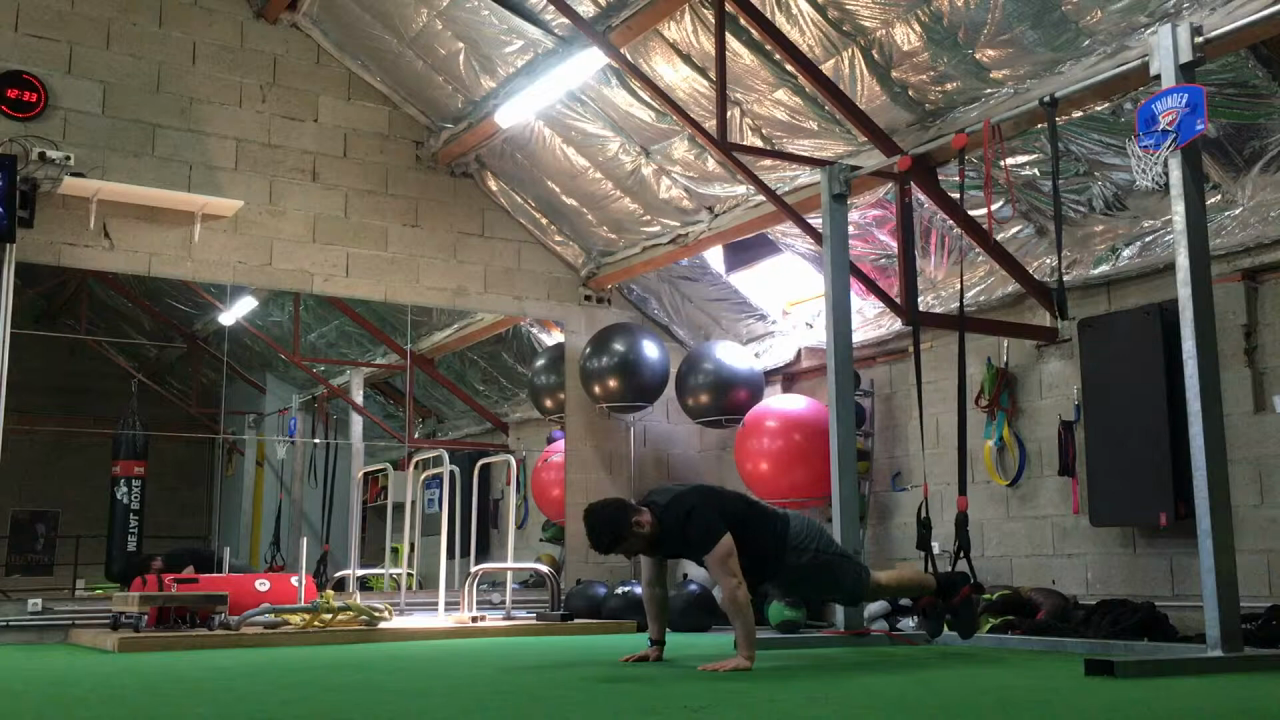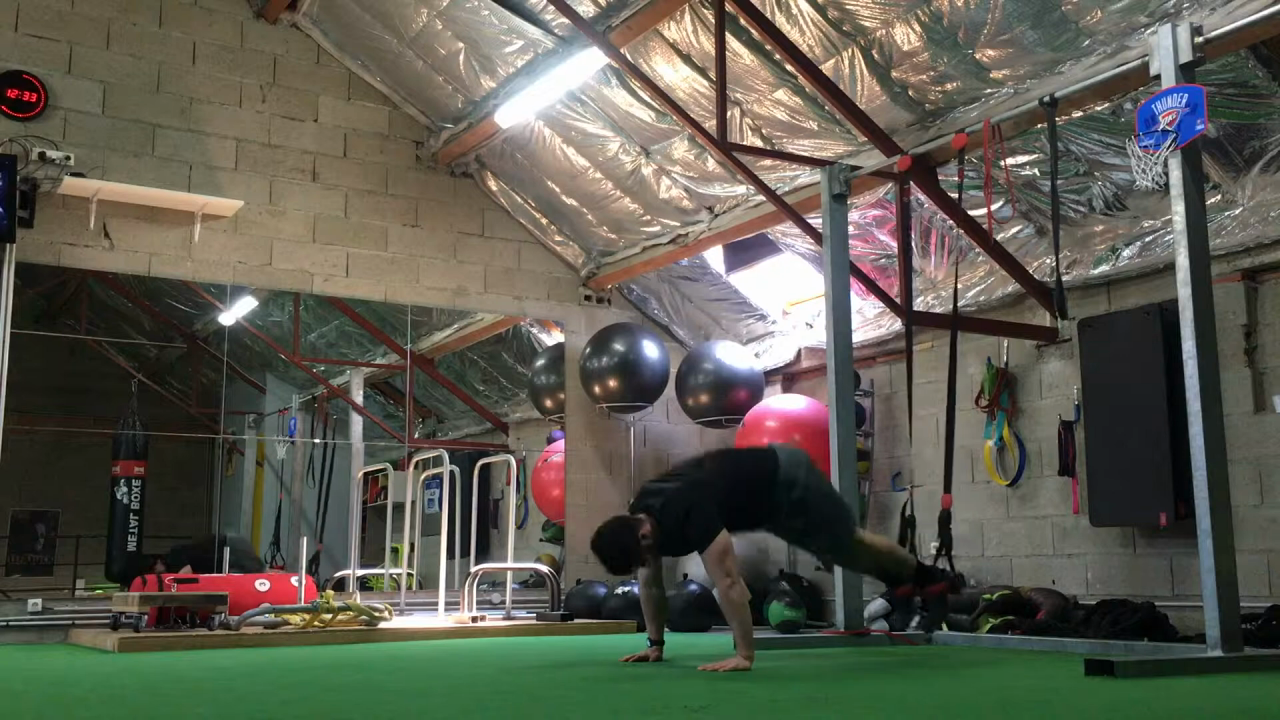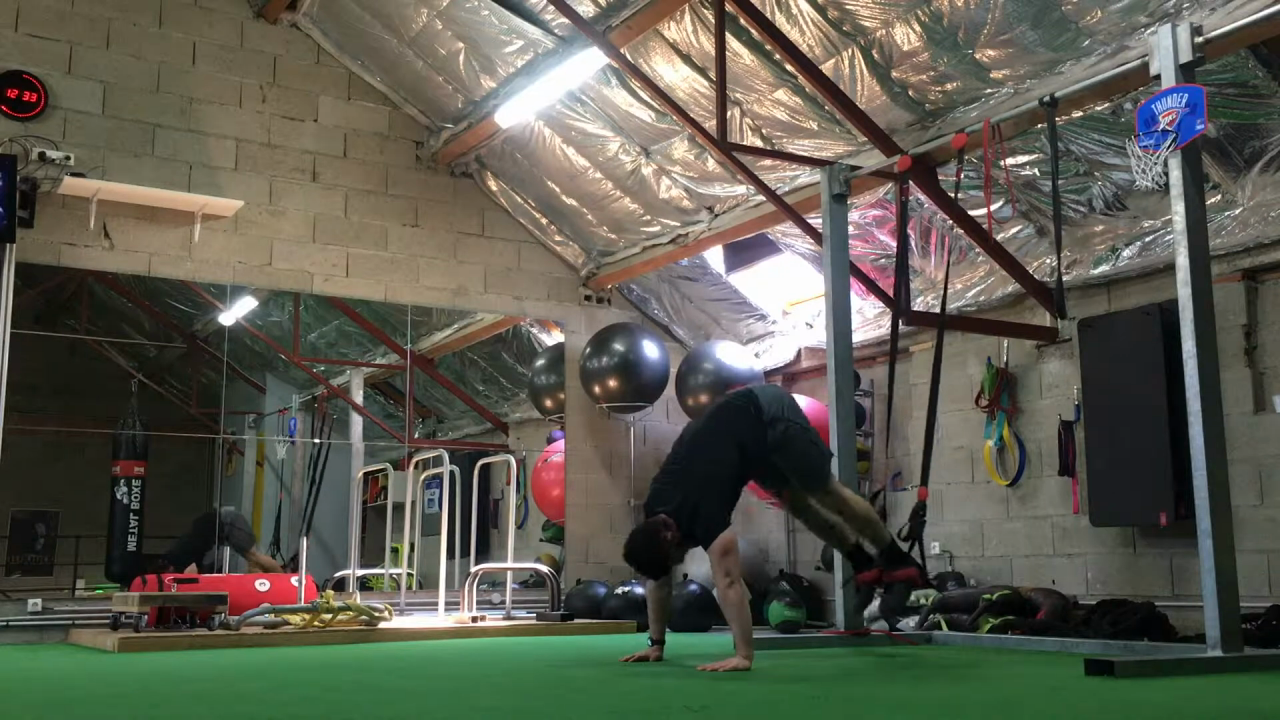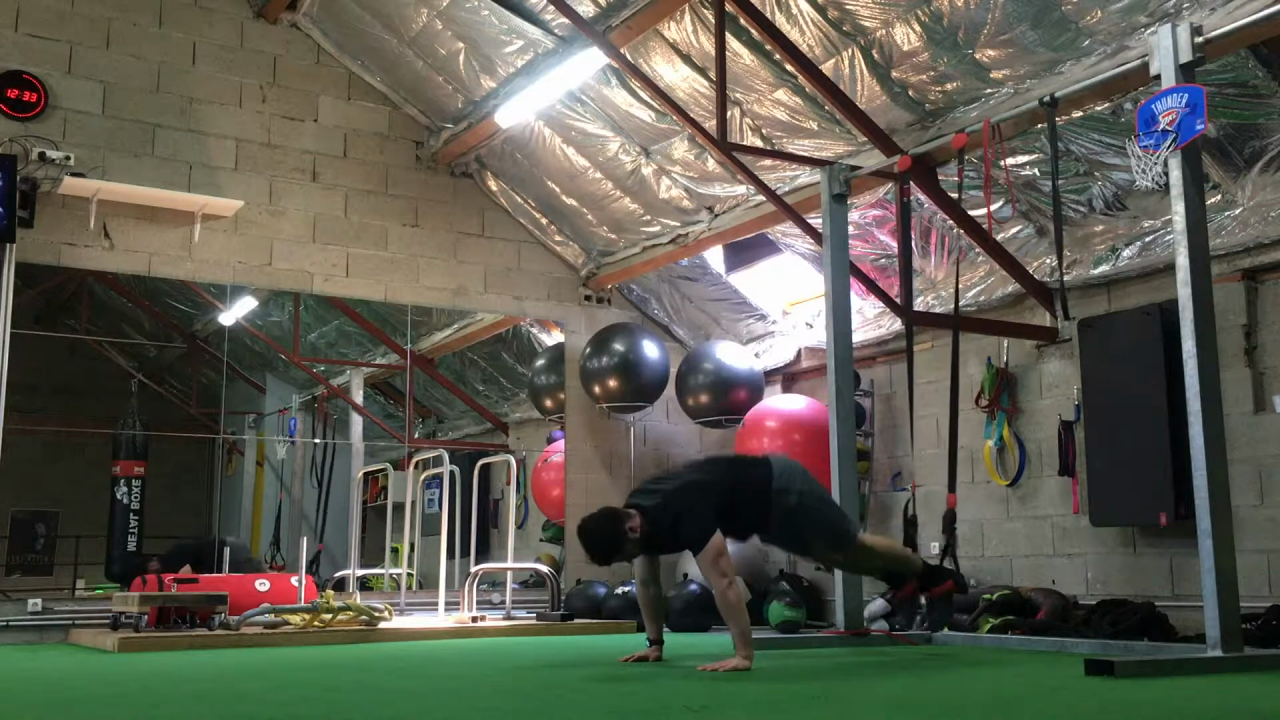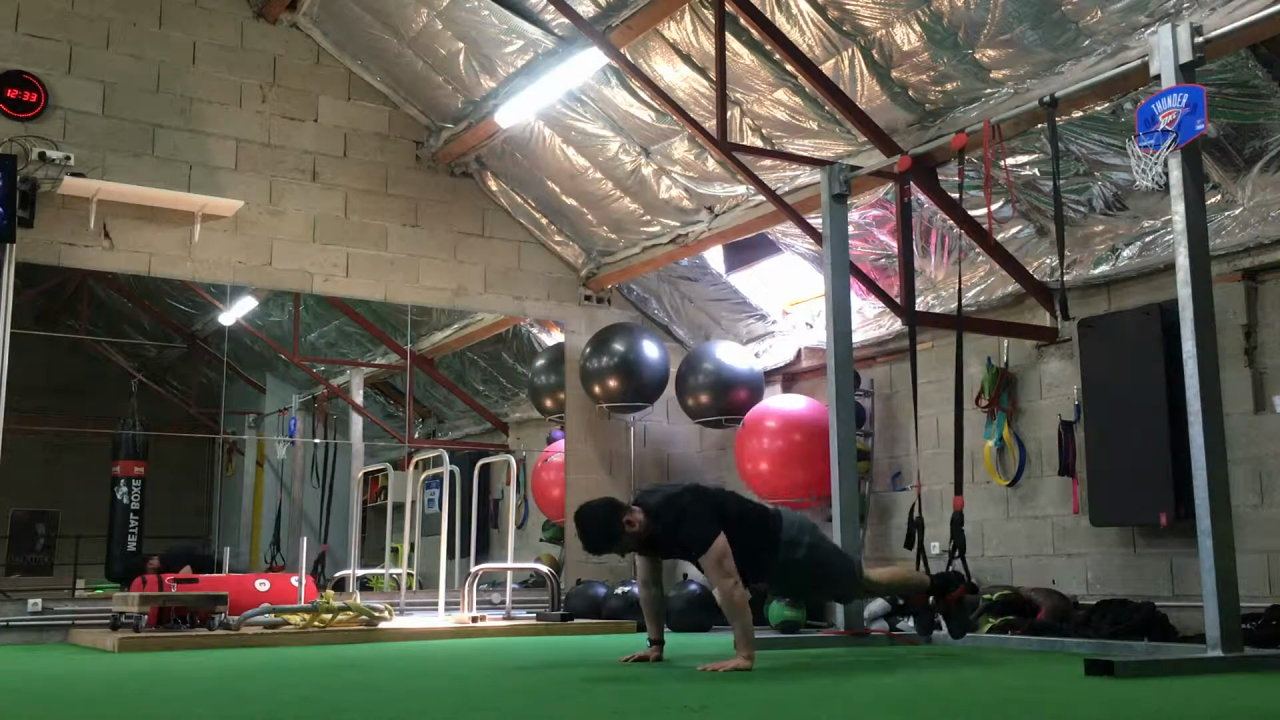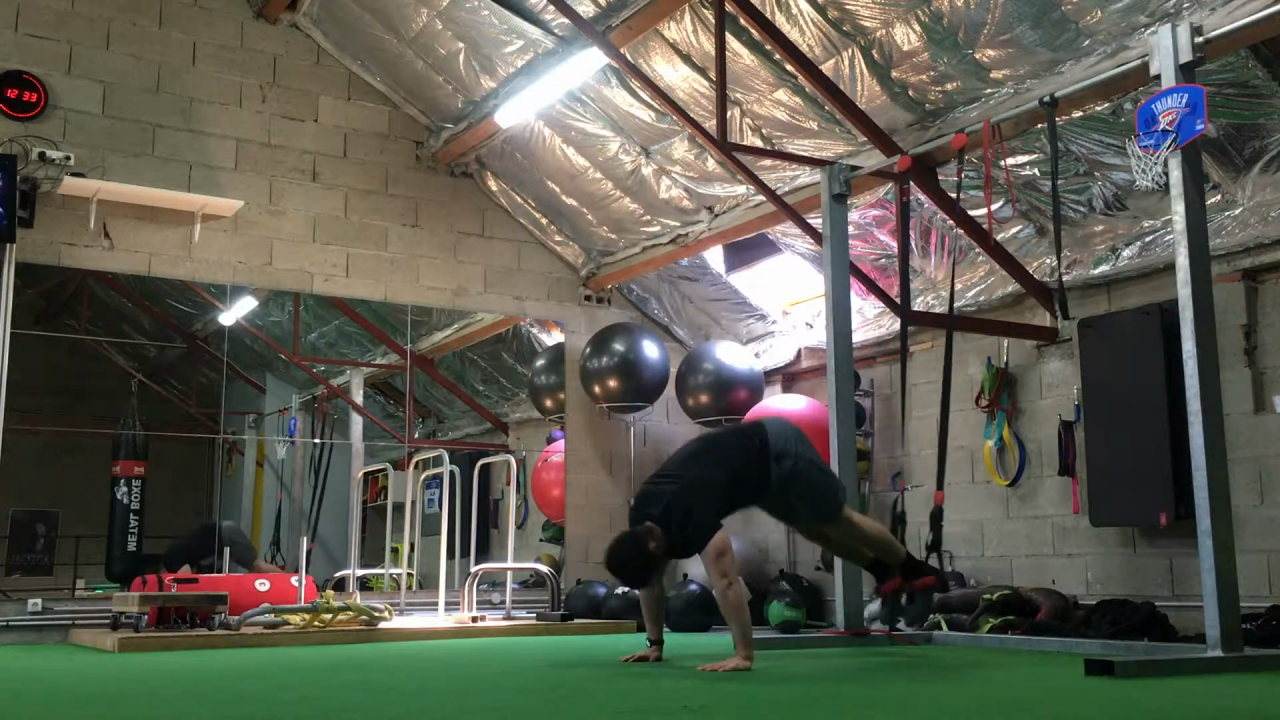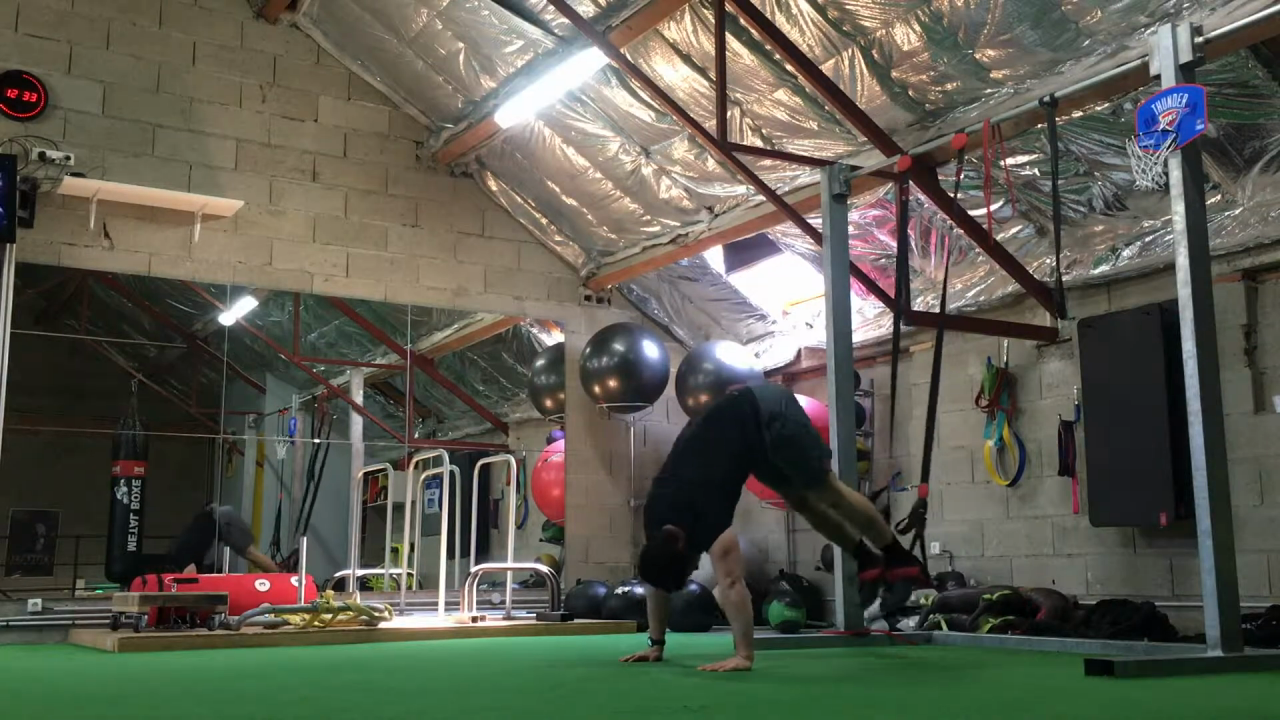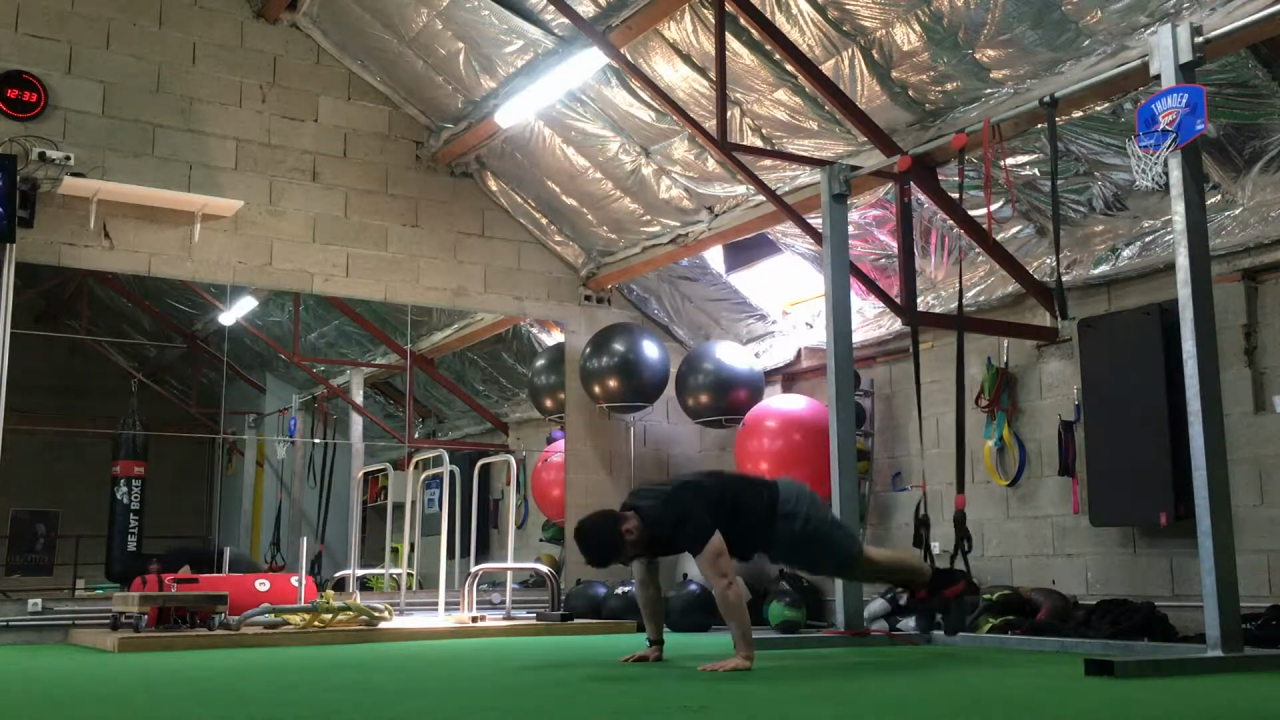
dt=0.3s
person 1, frame 1
left shoulder: (690, 513)
right shoulder: (650, 517)
left elbow: (732, 583)
right elbow: (653, 584)
left wrist: (745, 655)
right wrist: (656, 644)
left hip: (792, 546)
right hip: (775, 563)
left knee: (865, 587)
right knee: (862, 587)
left ankle: (950, 586)
right ankle: (925, 596)
person 1, frame 2
left shoulder: (687, 514)
right shoulder: (642, 517)
left elbow: (727, 581)
right elbow: (651, 584)
left wrist: (744, 655)
right wrist: (654, 645)
left hip: (786, 475)
right hip: (768, 494)
left knee: (847, 542)
right knee: (824, 547)
left ankle: (927, 576)
right ankle: (898, 580)
person 1, frame 3
left shoulder: (699, 509)
right shoulder: (656, 510)
left elbow: (727, 582)
right elbow: (659, 582)
left wrist: (743, 656)
right wrist: (656, 645)
left hip: (769, 413)
right hip: (749, 424)
left knee: (827, 494)
right knee: (796, 502)
left ankle: (896, 559)
right ankle: (865, 563)
person 1, frame 4
left shoulder: (681, 511)
right shoulder: (640, 515)
left elbow: (723, 582)
right elbow: (647, 582)
left wrist: (743, 653)
right wrist: (655, 643)
left hip: (781, 488)
right hip: (762, 506)
left knee: (851, 544)
right knee: (827, 553)
left ankle: (933, 576)
right ankle: (900, 581)
person 1, frame 5
left shoulder: (684, 512)
right shoulder: (644, 517)
left elbow: (728, 583)
right elbow: (649, 584)
left wrist: (745, 655)
right wrist: (656, 644)
left hip: (786, 542)
right hip: (770, 557)
left knee: (858, 582)
right knee: (851, 584)
left ankle: (943, 585)
right ankle: (918, 593)
person 1, frame 6
left shoulder: (689, 513)
right shoulder: (644, 517)
left elbow: (725, 582)
right elbow: (651, 583)
left wrist: (743, 656)
right wrist: (654, 645)
left hip: (778, 447)
right hip: (759, 463)
left knee: (836, 521)
right knee: (810, 526)
left ankle: (913, 570)
right ankle: (886, 574)
person 1, frame 7
left shoulder: (700, 510)
right shoulder: (658, 515)
left elbow: (729, 582)
right elbow: (657, 582)
left wrist: (744, 655)
right wrist: (656, 644)
left hip: (766, 410)
right hip: (742, 413)
left knee: (826, 493)
right knee: (799, 501)
left ankle: (898, 558)
right ankle: (868, 561)
person 1, frame 8
left shoulder: (679, 513)
right shoulder: (638, 516)
left elbow: (724, 582)
right elbow: (646, 581)
left wrist: (744, 654)
right wrist: (654, 643)
left hip: (785, 512)
right hip: (768, 521)
left knee: (857, 561)
right knee: (843, 567)
left ankle: (944, 580)
right ankle: (918, 588)
